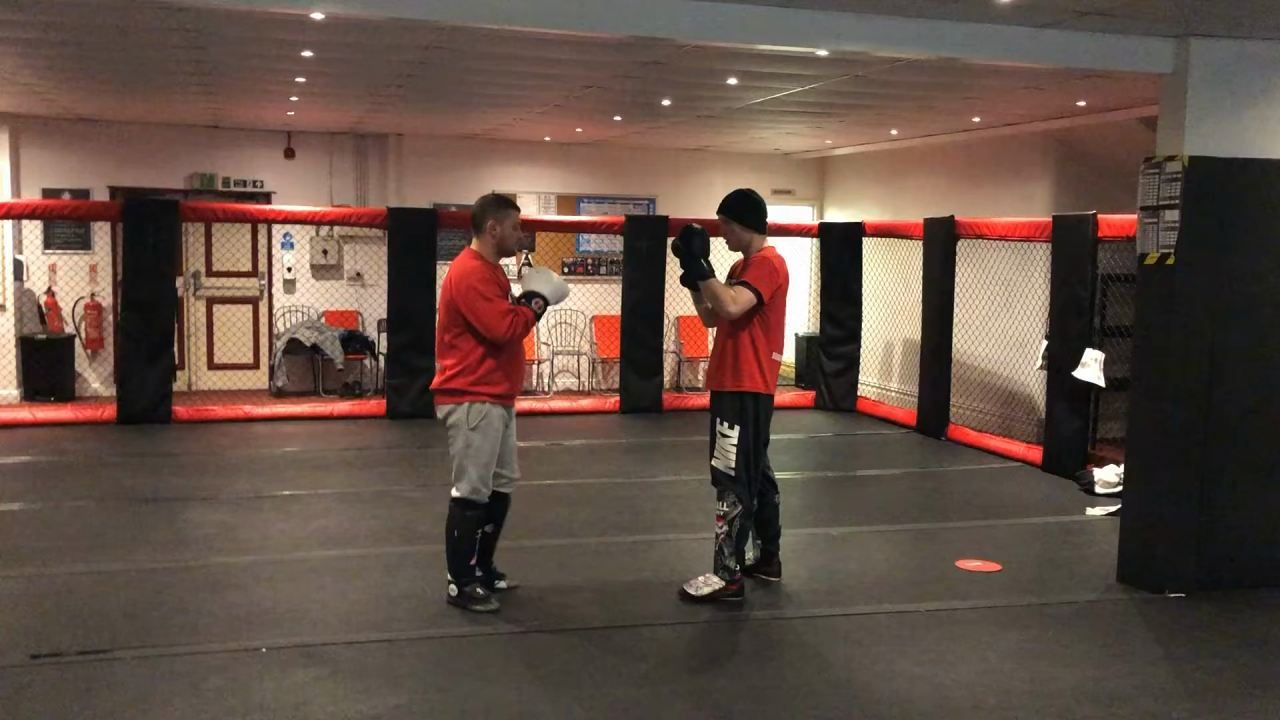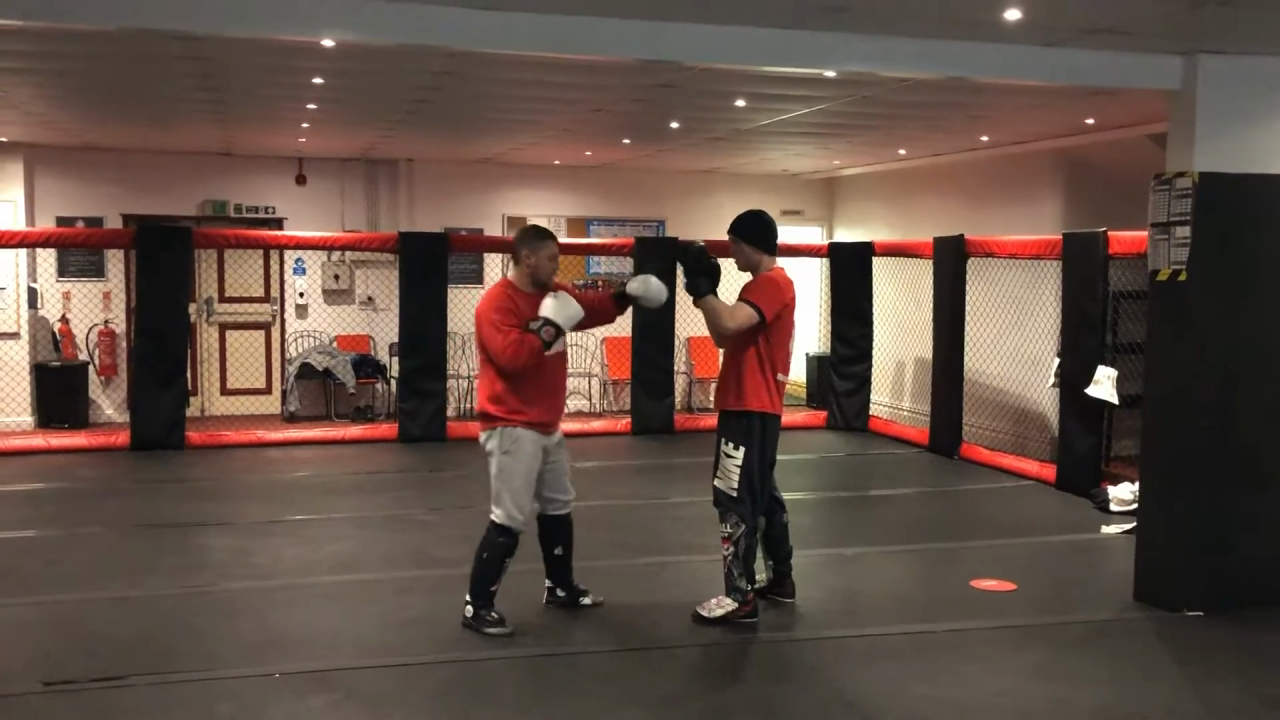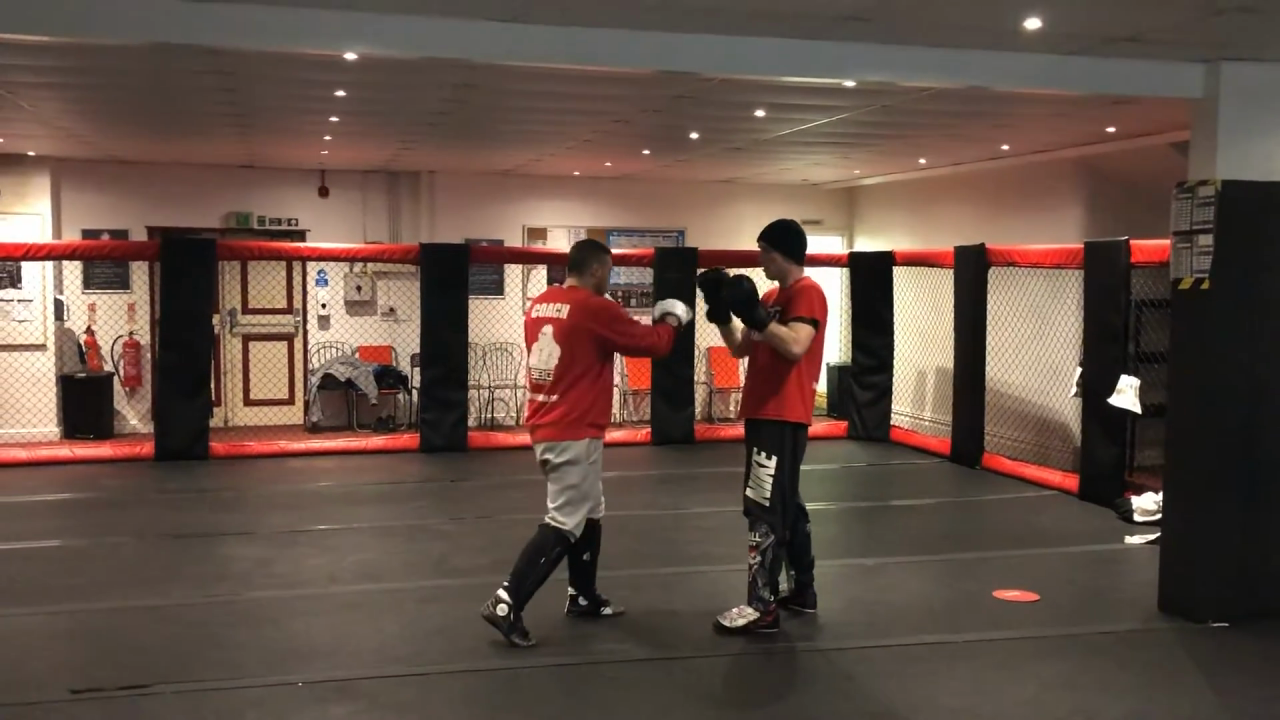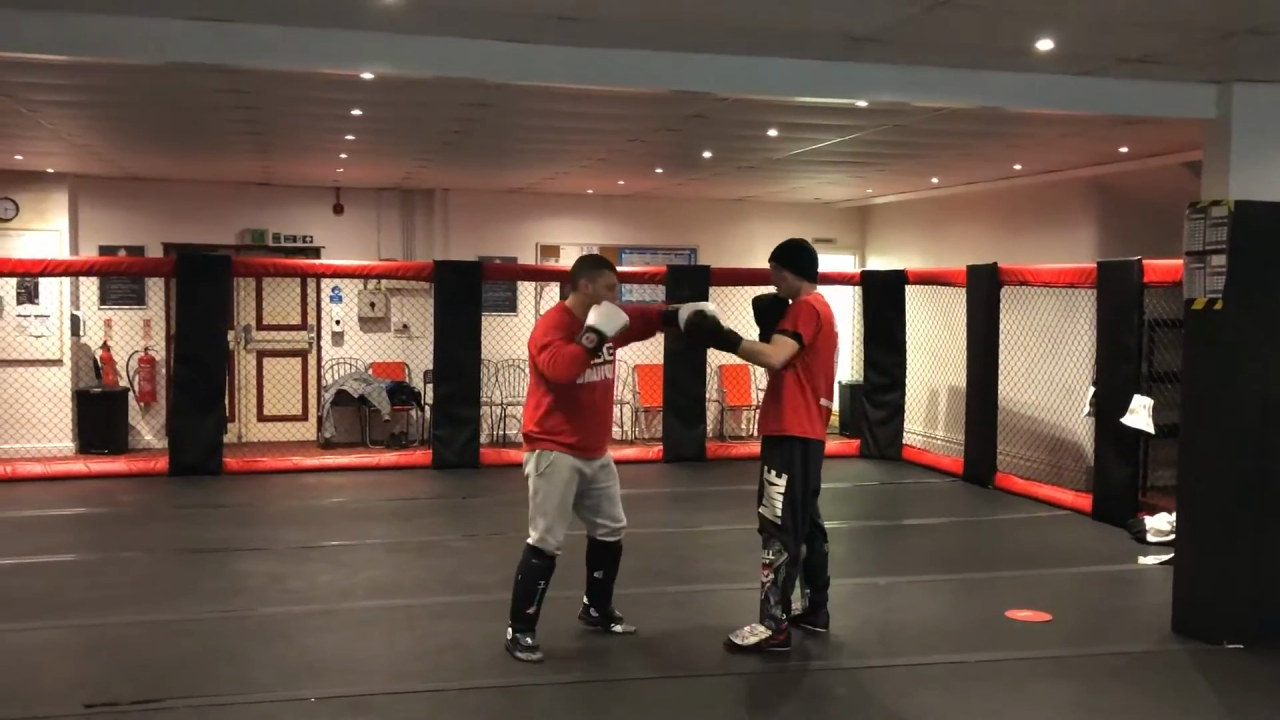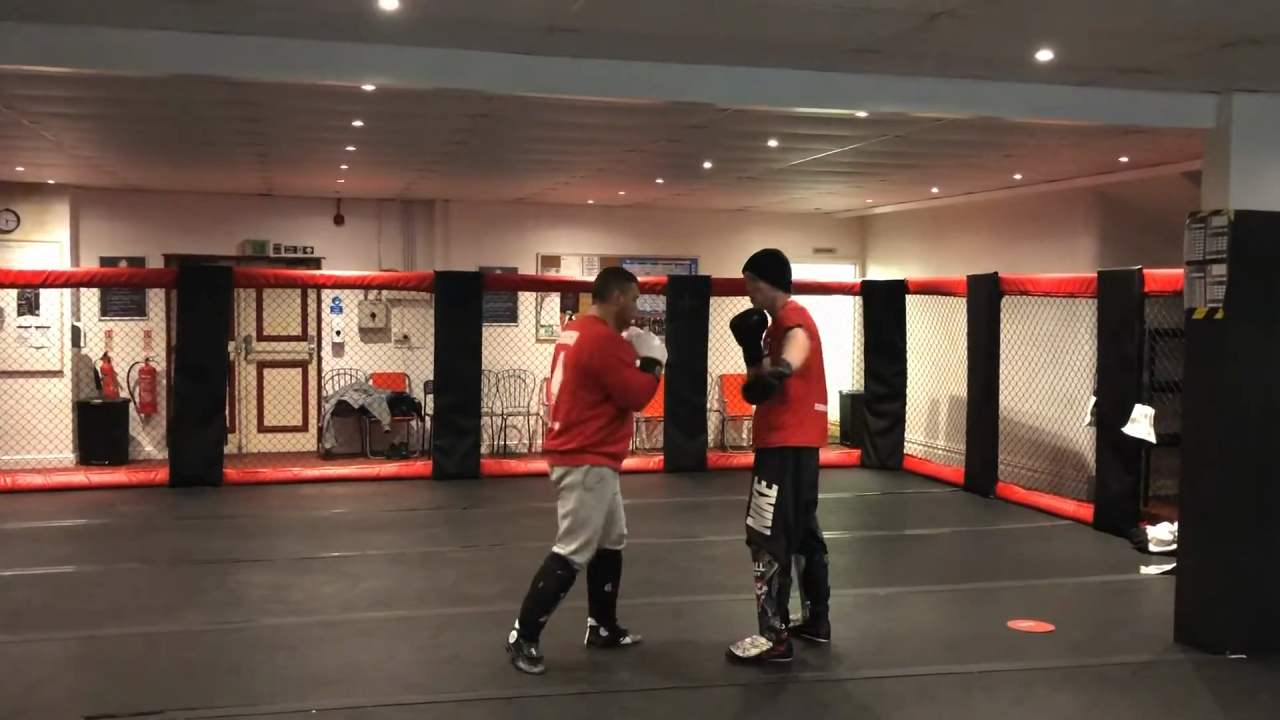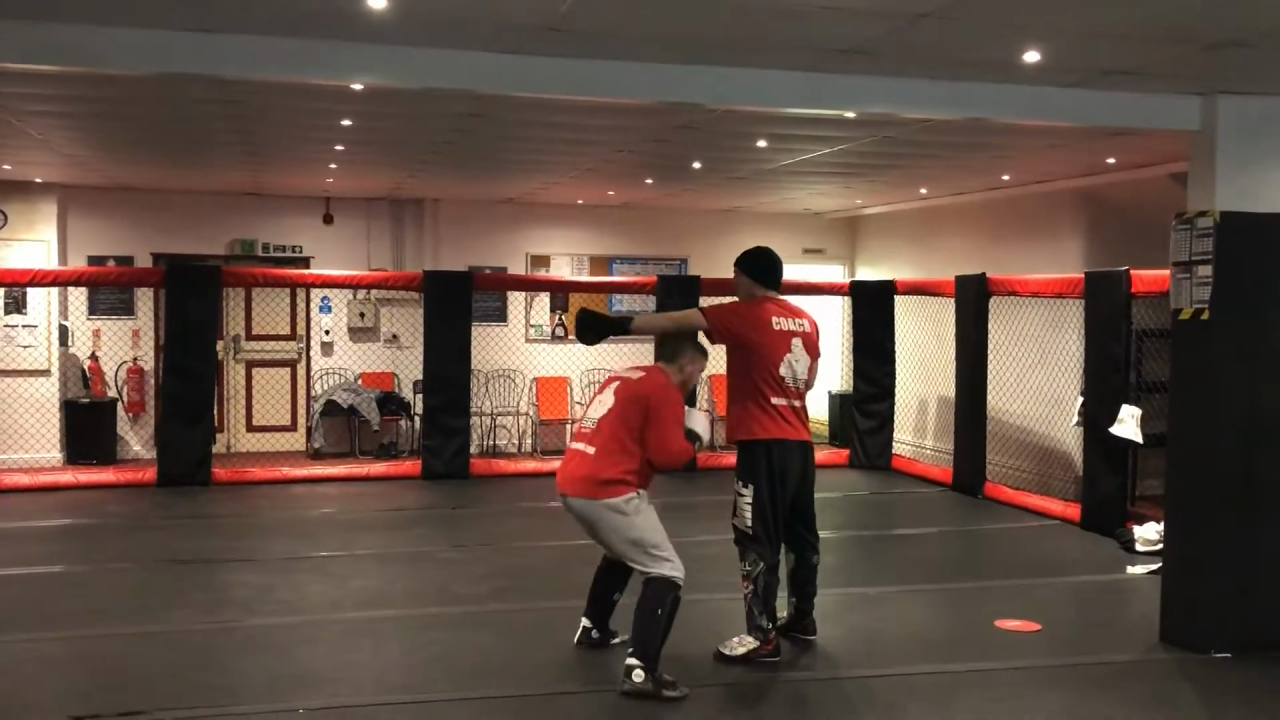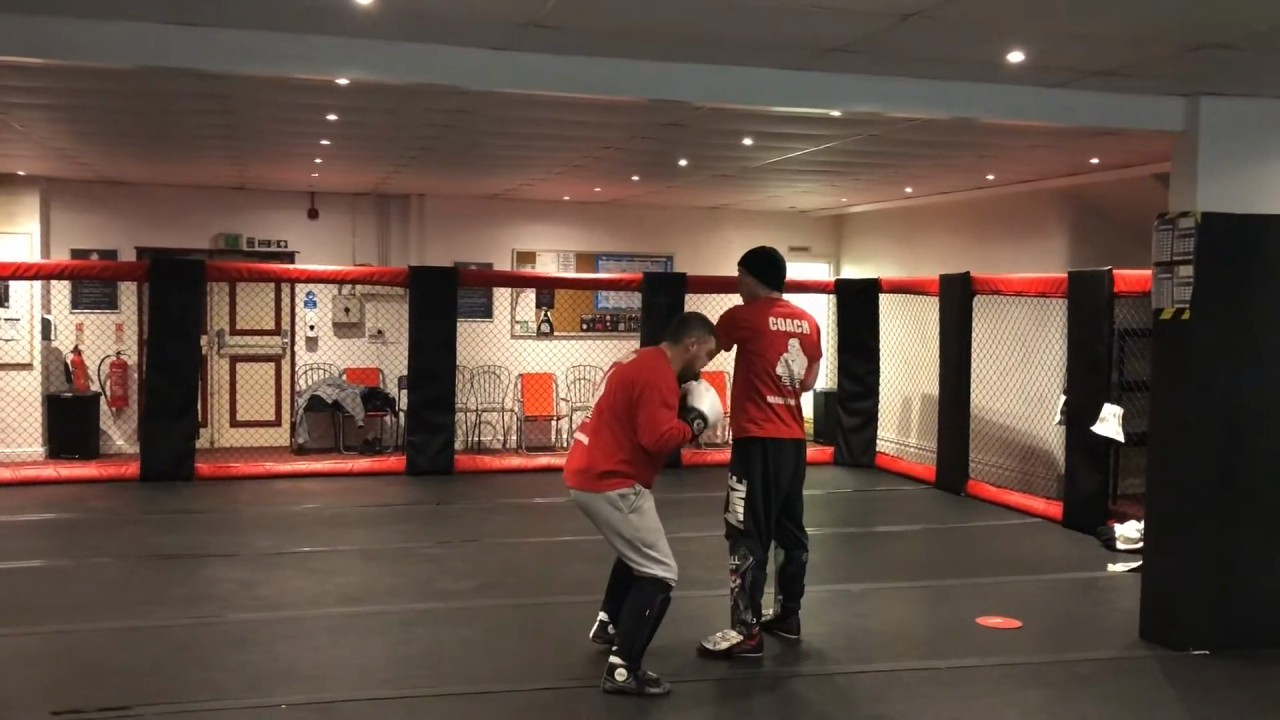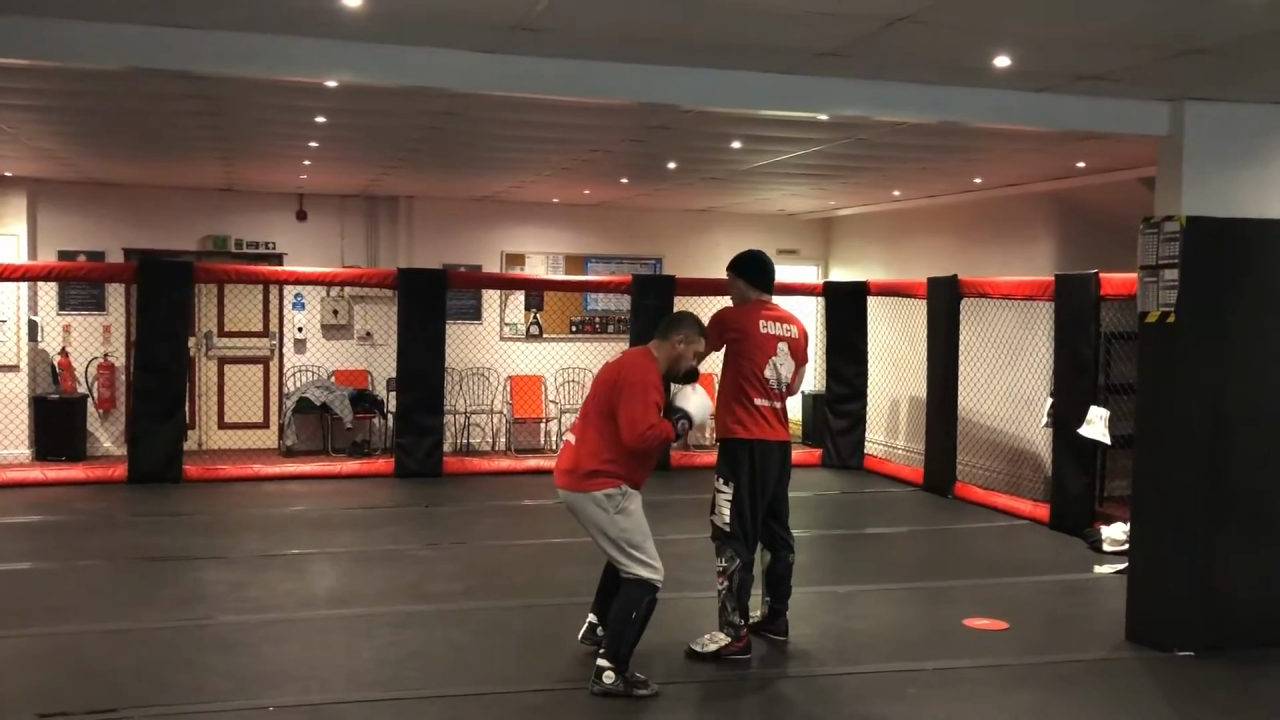
dt=0.7s
person 1, frame 1
left shoulder: (767, 264)
right shoulder: (743, 266)
left elbow: (731, 308)
right elbow: (712, 317)
left wrist: (700, 264)
right wrist: (692, 275)
left hip: (744, 388)
right hip: (741, 386)
left knee: (731, 478)
right knee: (755, 473)
left ankle: (728, 575)
right ankle: (767, 559)
person 1, frame 2
left shoulder: (773, 283)
right shoulder: (758, 285)
left elbow: (729, 323)
right elbow: (724, 339)
left wrist: (696, 285)
right wrist: (707, 290)
left hip: (750, 409)
right hip: (755, 408)
left knee: (734, 498)
right knee: (763, 493)
left ankle: (740, 596)
right ankle: (780, 579)
person 1, frame 3
left shoulder: (806, 292)
right shoulder: (773, 296)
left elbow: (795, 346)
right elbow: (740, 349)
left wrist: (753, 312)
right wrist: (721, 311)
left hip: (782, 417)
right hip: (767, 414)
left knee: (764, 507)
right knee: (785, 503)
left ankle: (762, 606)
right ankle: (801, 590)
person 1, frame 4
left shoulder: (806, 307)
right shoulder: (815, 309)
left elbow: (774, 359)
left wrist: (723, 337)
right wrist: (767, 328)
left hip: (792, 434)
right hip: (803, 433)
left knee: (779, 526)
right knee: (805, 521)
left ankle: (773, 624)
right ankle: (815, 609)
person 1, frame 5
left shoulder: (790, 316)
right shoulder: (775, 320)
left elbow: (799, 344)
right elbow: (761, 378)
left wrist: (779, 366)
right wrist: (750, 343)
left hip: (786, 443)
right hip: (803, 442)
left knee: (768, 536)
right knee: (804, 531)
left ankle: (774, 636)
right ankle: (816, 618)
person 1, frame 6
left shoulder: (745, 315)
right shoulder: (806, 321)
left elbow: (677, 321)
left wrist: (616, 325)
left hip: (764, 443)
right hip: (800, 442)
left knee: (756, 538)
right knee: (801, 531)
left ankle: (762, 635)
right ankle: (802, 616)
person 1, frame 7
left shoulder: (742, 317)
right shoulder: (807, 322)
left hip: (758, 440)
right hip: (794, 439)
left knee: (747, 534)
right knee: (790, 529)
left ankle: (746, 630)
right ankle: (788, 615)
person 1, frame 8
left shoulder: (732, 318)
right shoulder: (795, 326)
left hip: (743, 442)
right hip: (778, 442)
left knee: (733, 536)
right knee: (776, 531)
left ankle: (734, 633)
right ankle: (775, 616)
person 2, frame 1
left shoulder: (488, 269)
right shoulder: (469, 274)
right elbow: (505, 329)
left wrist: (532, 297)
right wrist: (537, 299)
left hip: (497, 399)
right hip: (472, 402)
left knee: (502, 486)
right knee: (471, 493)
left ankle: (481, 567)
right ankle: (460, 584)
person 2, frame 2
left shoulder: (551, 293)
right shoulder: (495, 303)
left elbow: (594, 308)
right elbow: (512, 356)
left wrist: (628, 294)
right wrist: (551, 326)
left hip: (546, 425)
right hip: (512, 427)
left knee: (558, 507)
right knee: (509, 520)
left ankle: (560, 588)
right ankle: (477, 606)
person 2, frame 3
left shoulder: (539, 305)
right shoulder: (595, 308)
right elbow: (651, 342)
right wrist: (671, 318)
left hip: (547, 426)
right hip: (575, 434)
left knee: (588, 513)
right knee: (565, 523)
left ankle: (583, 596)
right ankle: (507, 602)
person 2, frame 4
left shoulder: (603, 320)
right shoulder: (551, 324)
left elbow: (644, 318)
right elbow: (559, 369)
left wrist: (681, 314)
right wrist: (593, 335)
left hip: (595, 452)
right hip: (555, 452)
left knee: (609, 531)
right knee: (545, 543)
left ankle: (596, 609)
right ankle: (519, 629)
person 2, frame 5
left shoulder: (574, 333)
right shoulder: (606, 339)
right elbow: (637, 396)
left wrist: (630, 359)
right wrist: (652, 363)
left hip: (572, 454)
right hip: (587, 462)
left knee: (609, 542)
right knee: (574, 551)
left ankle: (603, 627)
right ankle: (523, 634)
person 2, frame 6
left shoulder: (622, 378)
right shoulder: (665, 391)
right elbow: (667, 455)
left wrist: (674, 435)
right wrist: (693, 440)
left hip: (572, 484)
right hip: (609, 491)
left knee: (622, 552)
right knee: (666, 574)
left ankle: (592, 628)
right ankle: (640, 670)
person 2, frame 7
left shoulder: (639, 361)
right shoulder: (658, 374)
right elbow: (659, 438)
left wrist: (683, 407)
right wrist: (696, 421)
left hip: (586, 473)
right hip: (610, 483)
left knee: (636, 552)
right knee: (659, 573)
left ankle: (608, 623)
right ankle: (622, 669)
person 2, frame 8
left shoulder: (635, 362)
right shoulder: (640, 371)
right elbow: (640, 435)
left wrist: (671, 414)
right wrist: (682, 422)
left hip: (581, 476)
right hip: (598, 484)
left knee: (625, 555)
right knee: (646, 575)
left ankle: (597, 626)
right ankle: (609, 672)
